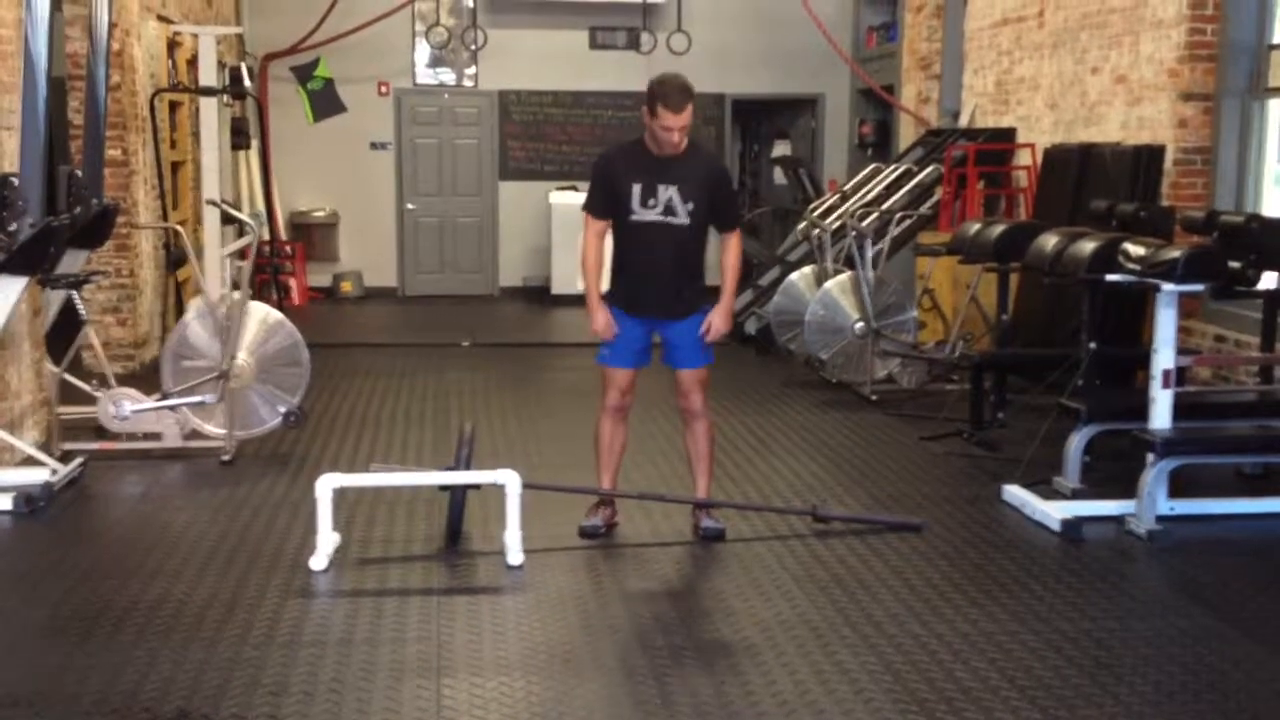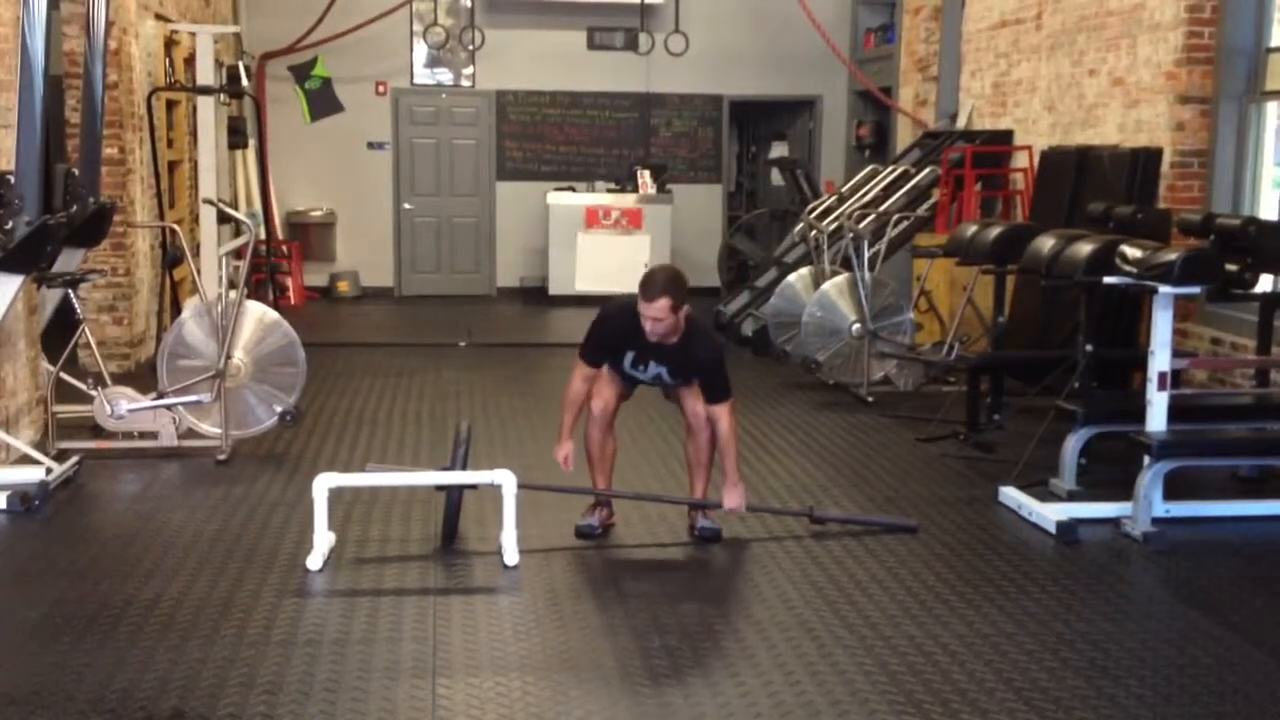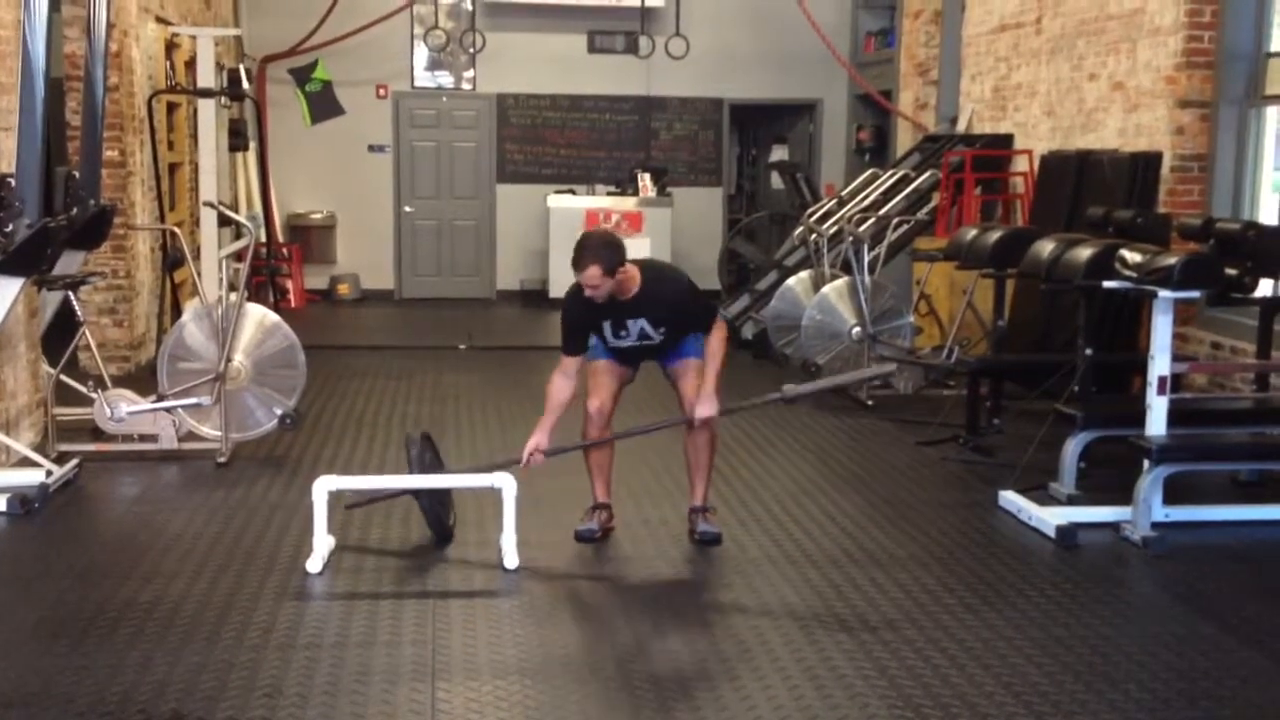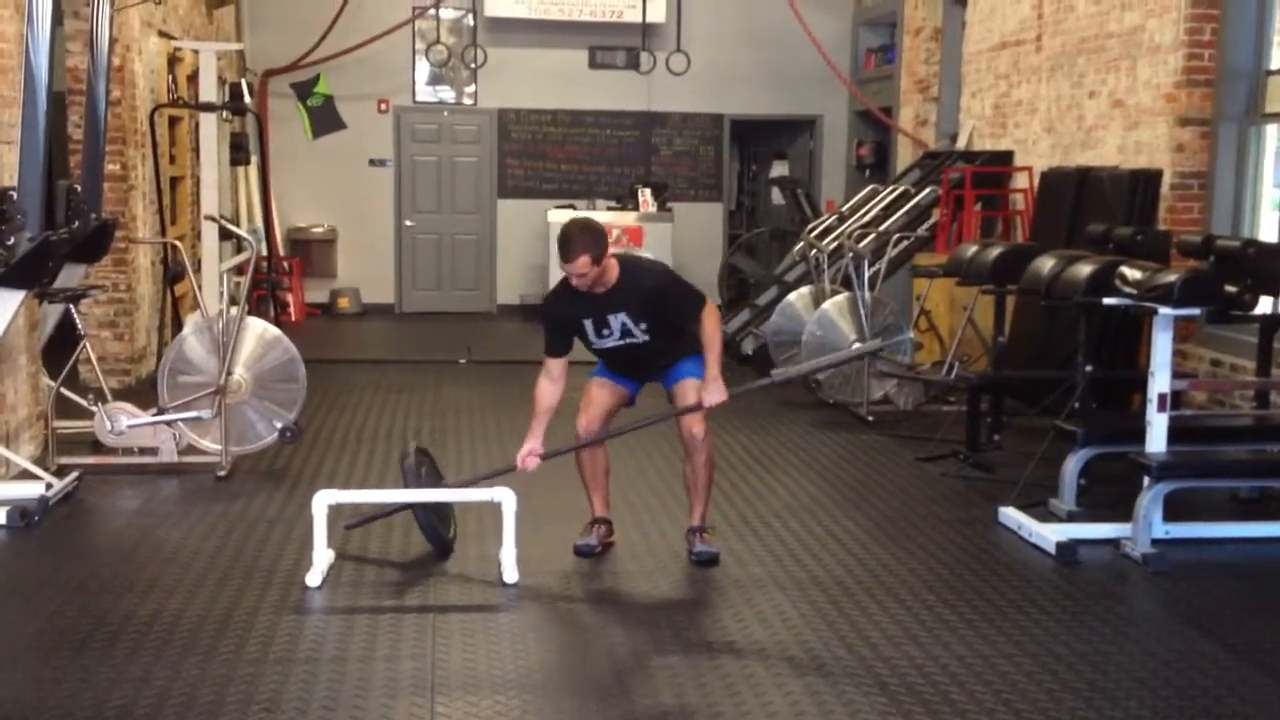
dt=1s
person 1, frame 1
left shoulder: (709, 169)
right shoulder: (614, 164)
left elbow: (731, 237)
right elbow: (594, 233)
left wrist: (726, 303)
right wrist: (594, 302)
left hip: (688, 309)
right hip: (626, 308)
left knee: (694, 403)
right knee: (615, 401)
left ankle: (702, 504)
right ankle: (605, 502)
person 1, frame 2
left shoulder: (703, 346)
right shoulder: (615, 317)
left elbow: (721, 417)
right elbow: (583, 376)
left wrist: (733, 483)
right wrist: (565, 437)
left hip: (679, 374)
right hip: (622, 366)
left knee: (700, 415)
right knee: (599, 409)
left ankle: (698, 508)
right ankle: (602, 504)
person 1, frame 3
left shoulder: (670, 285)
right shoulder: (578, 302)
left elbow: (717, 329)
right elbow: (567, 372)
left wrist: (709, 392)
right wrist: (542, 432)
left hip: (678, 341)
right hip: (615, 347)
left knee: (698, 411)
right knee: (596, 409)
left ankle: (699, 510)
right ankle: (602, 507)
person 1, frame 4
left shoulder: (651, 278)
right shoulder: (561, 302)
left elbow: (708, 313)
right elbow: (553, 374)
left wrist: (713, 378)
right wrist: (535, 437)
left hip: (677, 357)
right hip: (619, 365)
left knee: (695, 432)
right knee: (587, 426)
left ankle: (698, 529)
right ankle: (601, 522)
